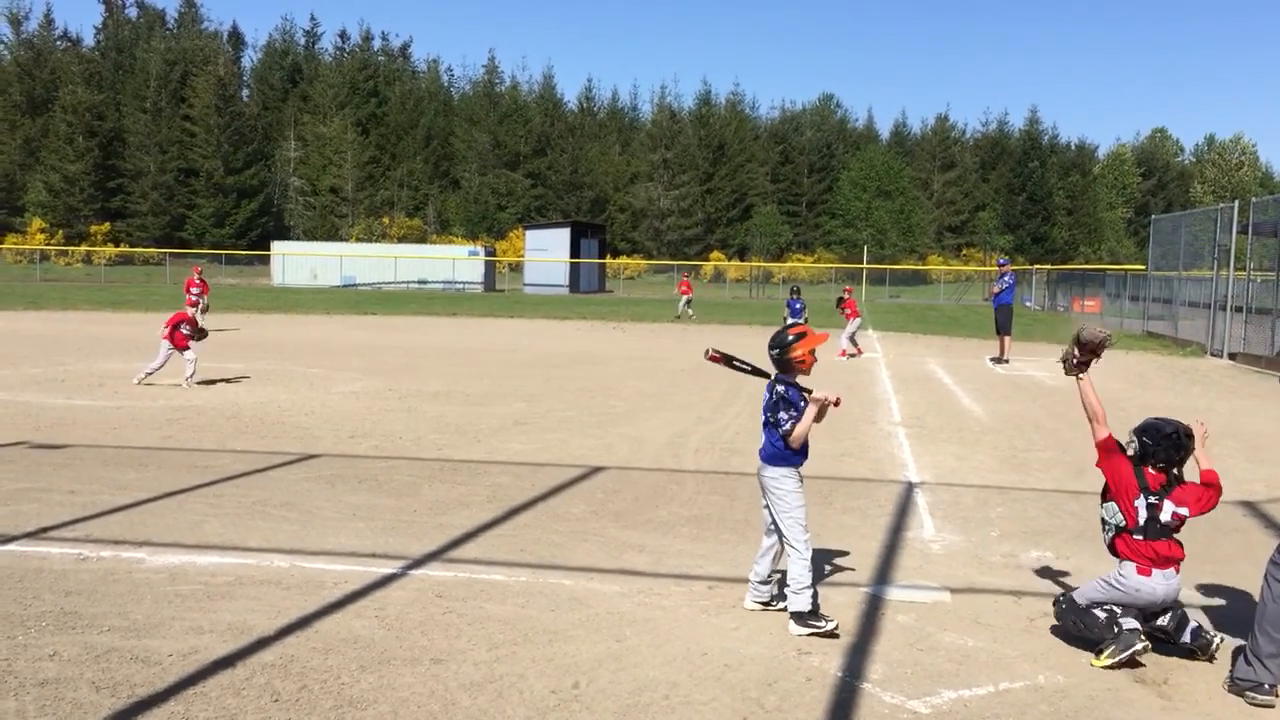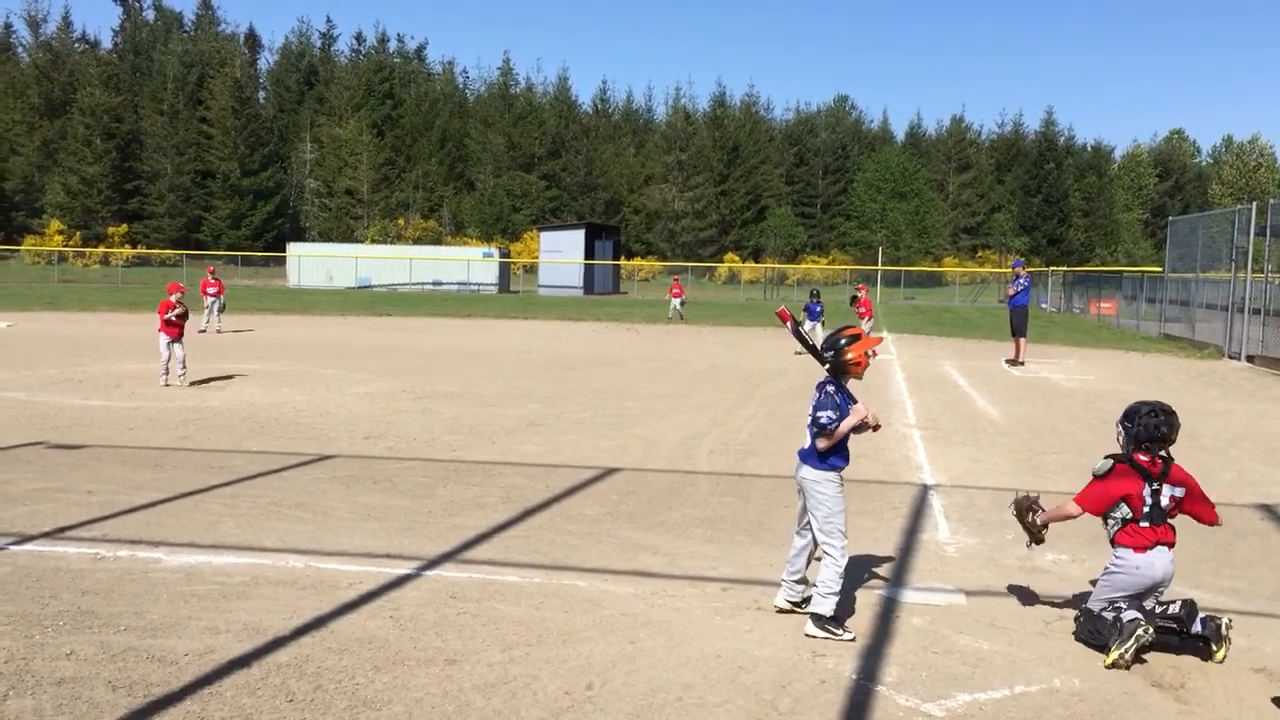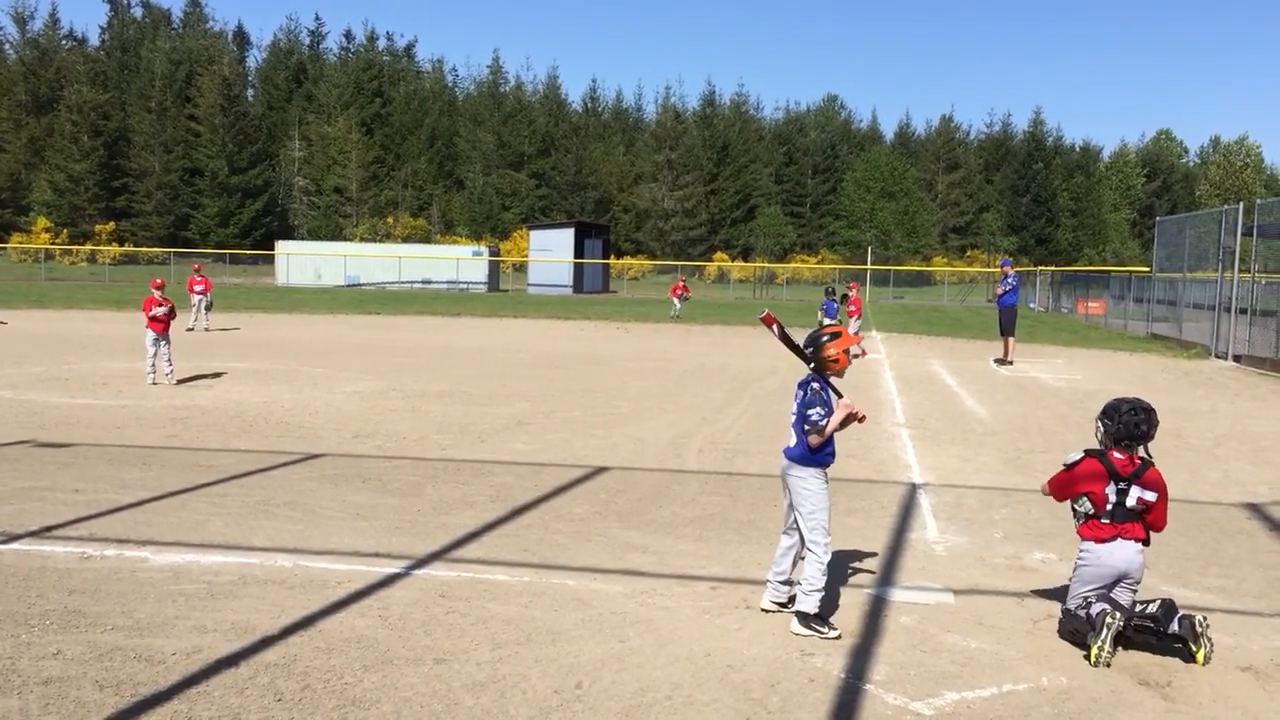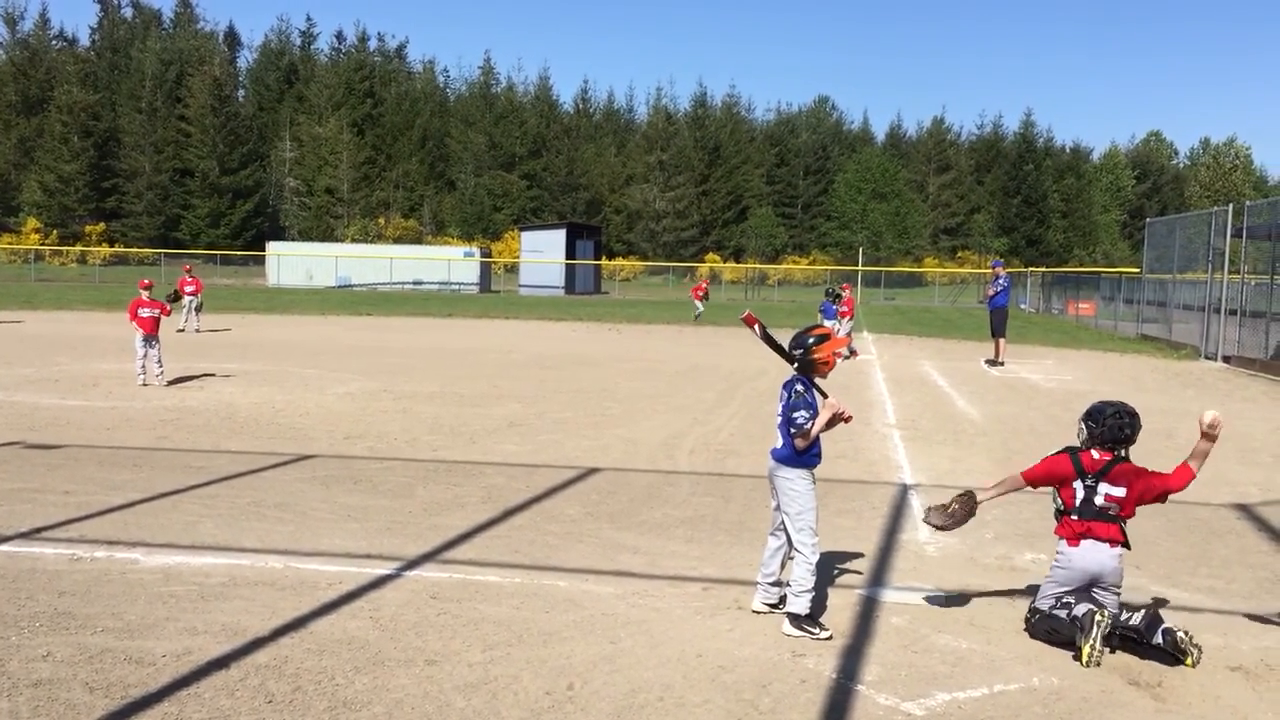
dt=0.7s
person 1, frame 1
left shoulder: (787, 387)
right shoulder: (781, 392)
left elbow: (813, 419)
right elbow: (795, 440)
left wrist: (823, 404)
right wrist: (813, 406)
left hip: (774, 471)
right hip: (782, 474)
left knee: (774, 535)
right knee: (799, 543)
left ankle: (759, 594)
right ankle: (802, 613)
person 1, frame 2
left shoulder: (834, 388)
right shoulder: (831, 394)
left elbow: (844, 428)
right elbow: (823, 442)
left wrist: (863, 422)
right wrist: (854, 418)
left hip: (810, 471)
right hip: (822, 476)
left knee: (806, 535)
right knee: (835, 547)
left ankle: (790, 594)
right ankle: (821, 617)
person 1, frame 3
left shoulder: (809, 384)
right shoulder: (816, 390)
right elbow: (815, 438)
left wrist: (848, 418)
right wrist: (840, 412)
left hip: (796, 468)
right hip: (808, 473)
left knee: (792, 534)
right knee: (818, 545)
left ankle: (776, 594)
right ankle: (806, 615)
person 1, frame 4
left shoulder: (793, 385)
right shoulder: (802, 393)
right elbow: (801, 441)
left wrist: (833, 418)
right wrist: (825, 414)
left hip: (782, 467)
right hip: (794, 474)
left knee: (780, 534)
right knee: (805, 543)
left ankle: (767, 595)
right ankle: (798, 615)
person 2, frame 1
left shoulder: (1125, 473)
right shoulder: (1186, 492)
left elbow: (1099, 423)
right elbow: (1212, 490)
left wrist: (1082, 375)
right wrist: (1199, 449)
left hip: (1136, 579)
right hip: (1170, 583)
left knee: (1066, 607)
right knee: (1149, 608)
left ankle: (1123, 633)
right ankle: (1192, 634)
person 2, frame 2
left shoulder: (1117, 471)
right shoulder: (1177, 475)
left elbow: (1074, 509)
right elbow: (1209, 516)
left wrist: (1042, 518)
right wrist: (1215, 519)
left hip: (1131, 561)
right hip: (1165, 561)
left knee: (1090, 621)
right knee: (1140, 609)
left ankle: (1128, 627)
right ankle: (1200, 622)
person 2, frame 3
left shoulder: (1087, 465)
right shoulder: (1152, 476)
left elbow: (1047, 489)
right elbow: (1157, 524)
left hip: (1097, 552)
right hip: (1134, 554)
left knee: (1075, 618)
right knee: (1119, 614)
left ankle: (1099, 615)
right ankle: (1178, 623)
person 2, frame 4
left shoulder: (1064, 462)
right shoulder: (1129, 475)
left elbow: (1021, 479)
right elbow: (1182, 477)
left wrist: (982, 495)
right wrist: (1207, 440)
left hip: (1073, 554)
right hip: (1111, 557)
left knee: (1039, 618)
right knee: (1107, 615)
left ankle: (1084, 619)
right ankle: (1162, 632)
